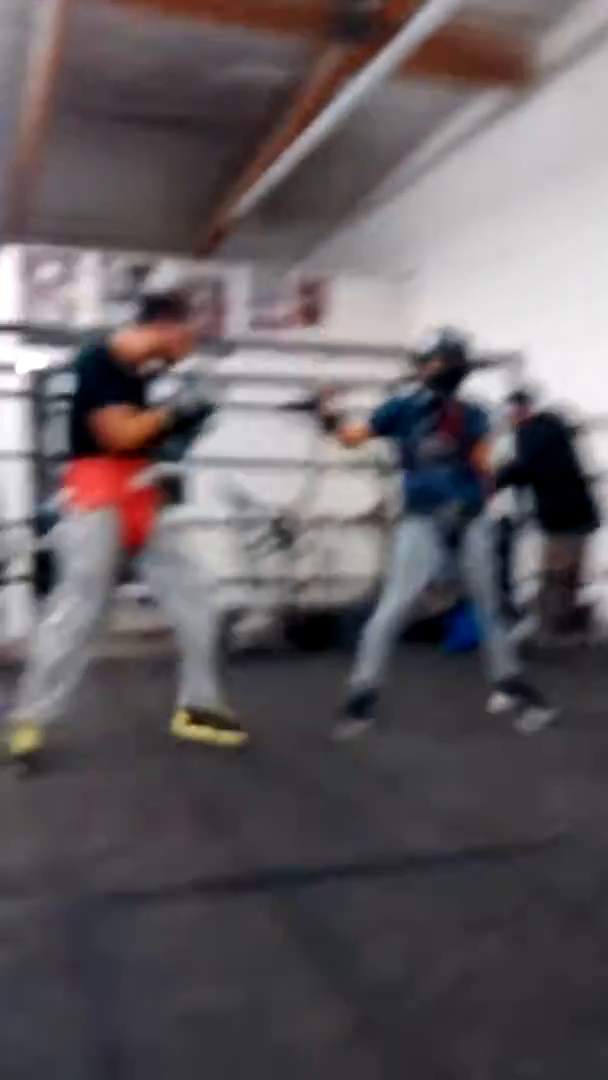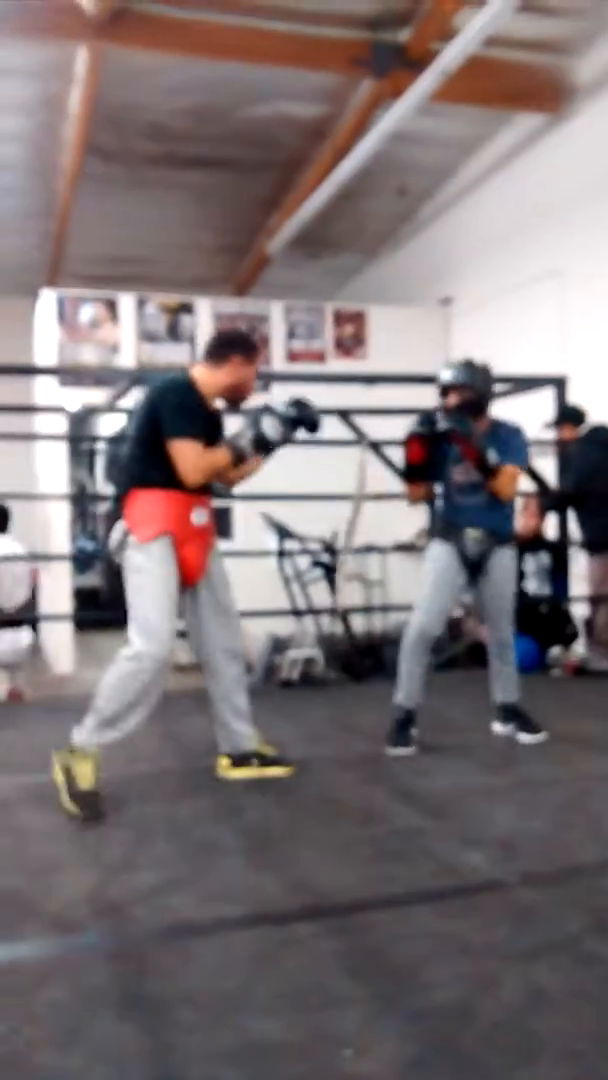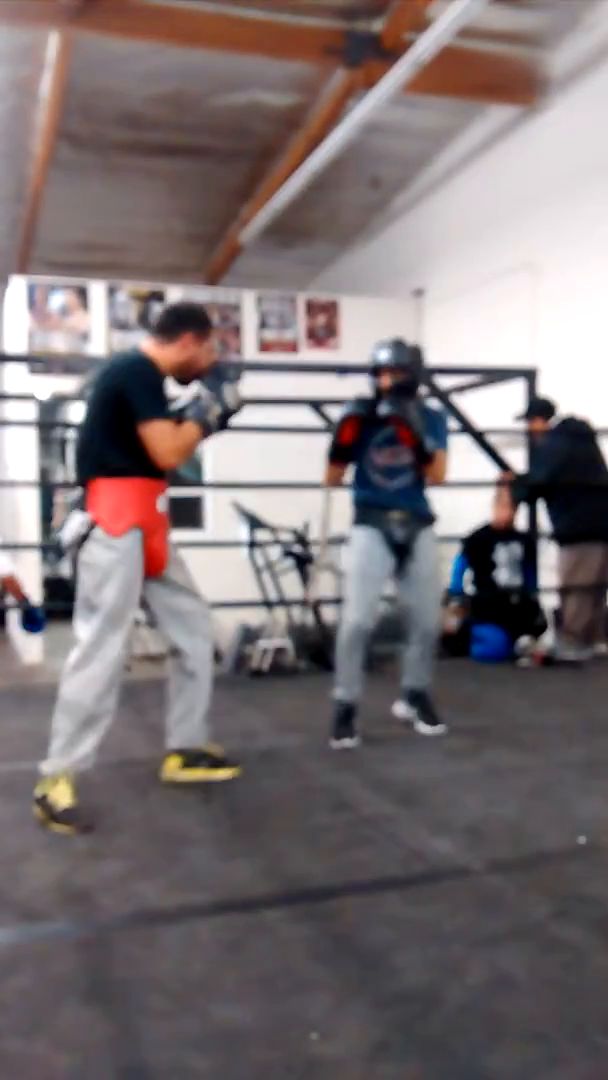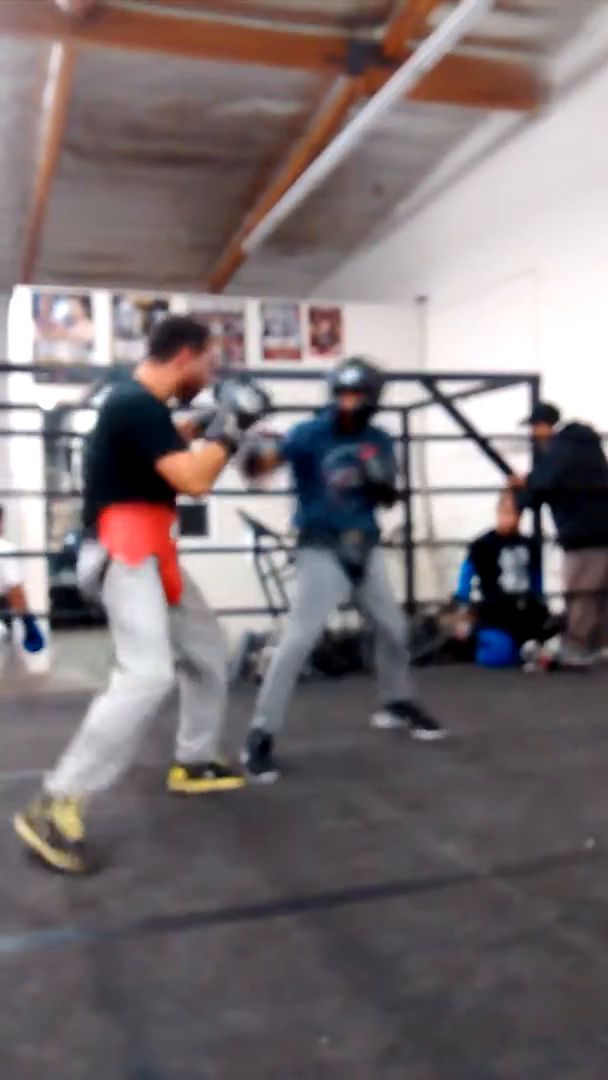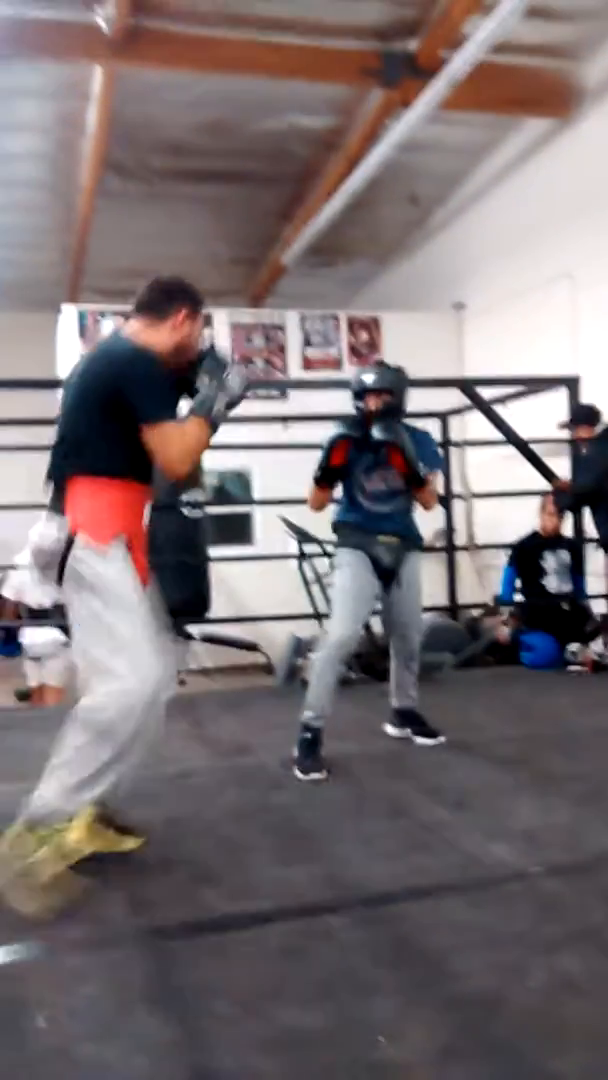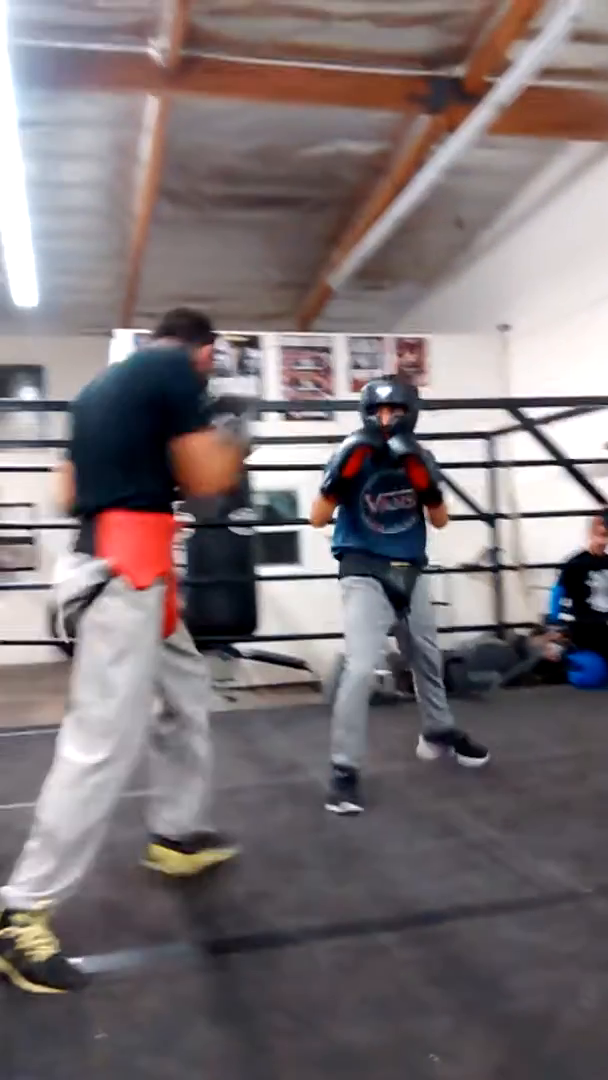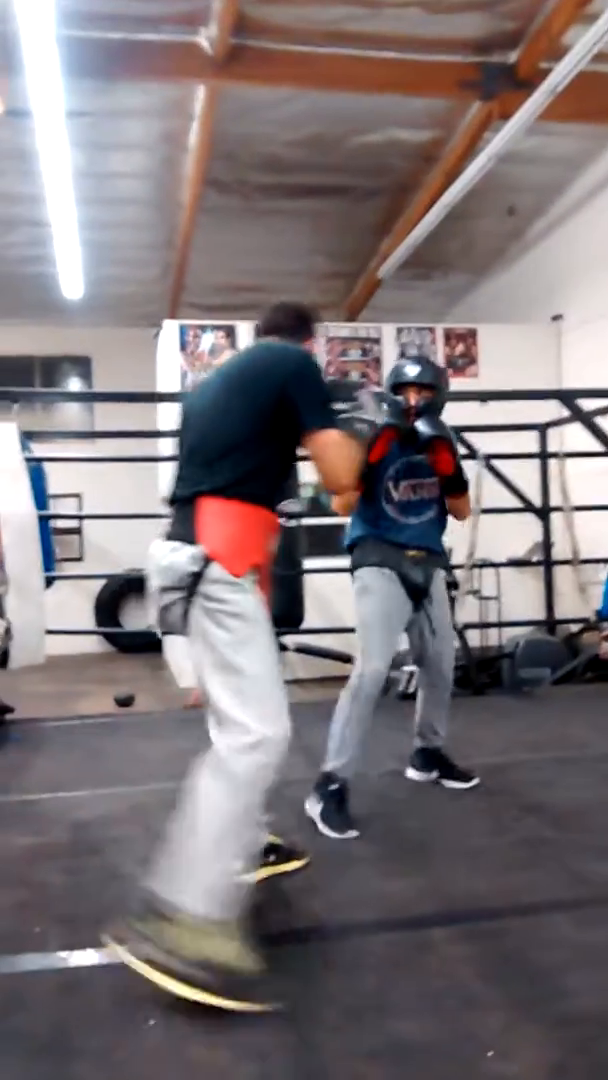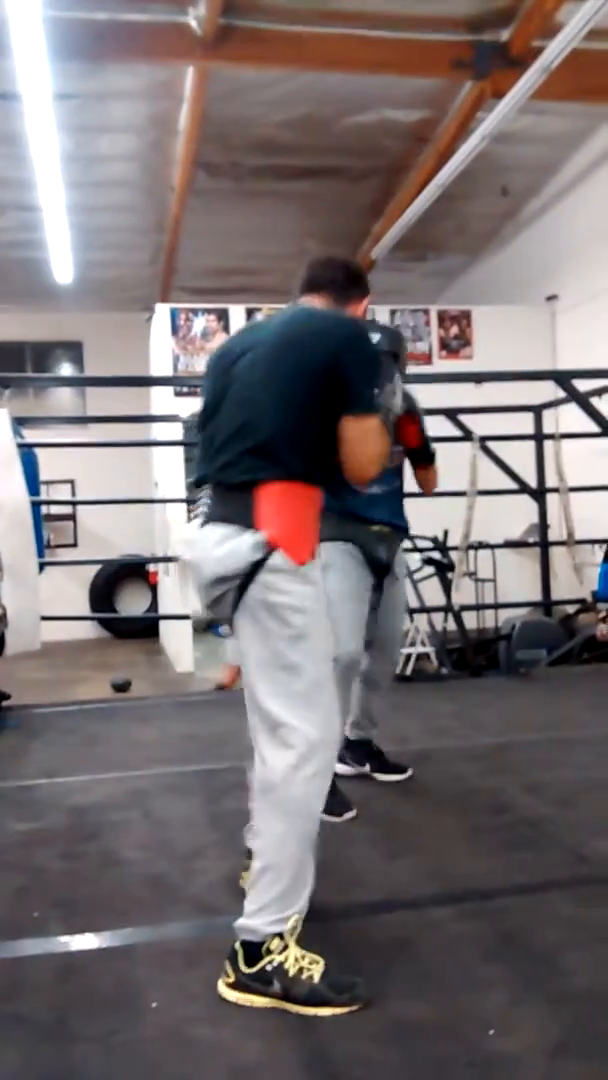
dt=0.4s
person 1, frame 1
left shoulder: (137, 369)
right shoulder: (98, 361)
right elbow: (117, 435)
left wrist: (175, 424)
right wrist: (174, 407)
left hip: (140, 497)
right hip: (98, 496)
left knee: (191, 597)
right knee: (78, 608)
left ankle: (198, 706)
right ankle: (29, 721)
person 1, frame 2
left shoulder: (206, 409)
right shoulder: (174, 392)
left elbow: (229, 475)
right elbow: (192, 470)
left wrist: (271, 439)
right wrist: (247, 436)
left hip: (195, 534)
right hip: (153, 530)
left knee: (223, 641)
right knee: (151, 646)
left ankle: (237, 749)
right ankle: (82, 755)
person 1, frame 3
left shoulder: (139, 374)
right shoulder: (136, 371)
right elbow: (167, 454)
left wrist: (197, 412)
right wrist: (210, 411)
left hip: (145, 525)
right hip: (115, 523)
left knee: (192, 627)
right knee: (102, 648)
left ankle: (187, 748)
right ankle: (55, 779)
person 1, frame 4
left shoulder: (144, 402)
right shoulder: (137, 406)
left elbow: (176, 466)
right elbow: (193, 482)
left wrist: (229, 423)
right wrist: (229, 422)
left hip: (151, 551)
right hip: (127, 553)
left knee: (207, 649)
right knee: (148, 676)
left ankle: (194, 762)
right ankle: (55, 806)
person 1, frame 5
left shoulder: (111, 359)
right shoulder: (138, 362)
right elbow: (176, 461)
left wrist: (183, 391)
right wrist: (212, 402)
left hip: (111, 534)
right hip: (96, 535)
left knee: (150, 671)
right knee: (135, 678)
left ankle: (84, 814)
person 1, frame 6
left shoulder: (98, 389)
right shoulder: (178, 370)
left elbow: (66, 497)
right elbow: (206, 480)
right wrist: (229, 442)
left hip: (122, 568)
right hip: (128, 573)
left knee: (184, 698)
right knee: (102, 744)
left ankle: (178, 833)
person 1, frame 7
left shoulder: (218, 380)
right shoulder: (295, 364)
right elbow: (337, 477)
right wrist: (351, 433)
left hip: (195, 554)
right hip: (220, 561)
left knee: (242, 717)
right knee: (255, 734)
left ankle: (238, 848)
right ankle: (175, 920)
person 1, frame 8
left shoulder: (237, 344)
right shoulder: (348, 336)
right elbow: (362, 467)
right wrist: (380, 419)
left hip: (216, 539)
right hip: (270, 546)
left knee: (272, 716)
right knee: (300, 738)
left ankle: (271, 856)
right ankle: (261, 949)
person 2, frame 1
left shoulder: (472, 415)
right shoulder: (404, 408)
left elbow: (480, 464)
right elbow: (353, 435)
left wrist: (456, 424)
right wrist: (330, 419)
left hip: (467, 520)
right hip: (422, 521)
left knee: (487, 605)
right knee: (394, 607)
left ankle: (508, 682)
right ankle: (361, 691)
person 2, frame 2
left shoulder: (507, 436)
right shoulder: (440, 437)
left elbow: (506, 489)
right elbow: (418, 494)
left wrist: (475, 447)
right wrist: (416, 453)
left hip: (497, 545)
right hip: (449, 542)
left knee: (501, 633)
right knee: (422, 628)
left ankle: (508, 711)
right ankle: (405, 715)
person 2, frame 3
left shoulder: (431, 418)
right shoulder: (363, 418)
left elbow: (437, 474)
right elbow: (332, 479)
left wrist: (413, 430)
right wrist: (344, 437)
left hip: (417, 527)
right hip: (371, 527)
left knee: (426, 619)
right knee: (357, 620)
left ankle: (414, 695)
right ankle: (345, 705)
person 2, frame 4
left shoulder: (379, 441)
right shoulder: (309, 435)
left elbow: (387, 500)
right elbow: (265, 461)
left wrist: (387, 485)
right wrist: (256, 457)
left hip: (366, 546)
right hip: (322, 548)
left knee: (393, 631)
right knee: (297, 641)
left ankle: (397, 703)
right ankle: (261, 735)
person 2, frame 5
left shoulder: (417, 440)
right shoulder: (347, 440)
left elbow: (428, 500)
right elbow: (317, 502)
left wrist: (405, 457)
right wrist: (332, 459)
left hip: (403, 549)
right hip: (357, 548)
left knee: (408, 638)
right knee: (340, 636)
left ankle: (403, 712)
right ankle: (311, 731)
person 2, frame 6
left shoulder: (417, 458)
right shoulder: (354, 455)
left elbow: (440, 517)
right elbow: (318, 516)
left wrist: (422, 477)
right wrist: (345, 469)
left hip: (410, 572)
right hip: (365, 573)
left knee: (428, 657)
right knee: (360, 670)
left ankle: (439, 732)
right ankle: (345, 769)
person 2, frame 7
left shoulder: (440, 446)
right shoulder: (375, 442)
left elbow: (462, 511)
right elbow: (341, 506)
left wrist: (446, 459)
right wrist: (372, 453)
left hip: (427, 567)
right hip: (379, 564)
left knee: (440, 667)
right knee: (371, 673)
left ankle: (428, 754)
right ankle: (330, 785)
person 2, frame 8
left shoulder: (399, 418)
left elbow: (428, 483)
left wrist: (414, 433)
left hip: (385, 543)
right hip: (338, 539)
left knee: (384, 651)
right knee: (343, 653)
left ankle: (357, 743)
